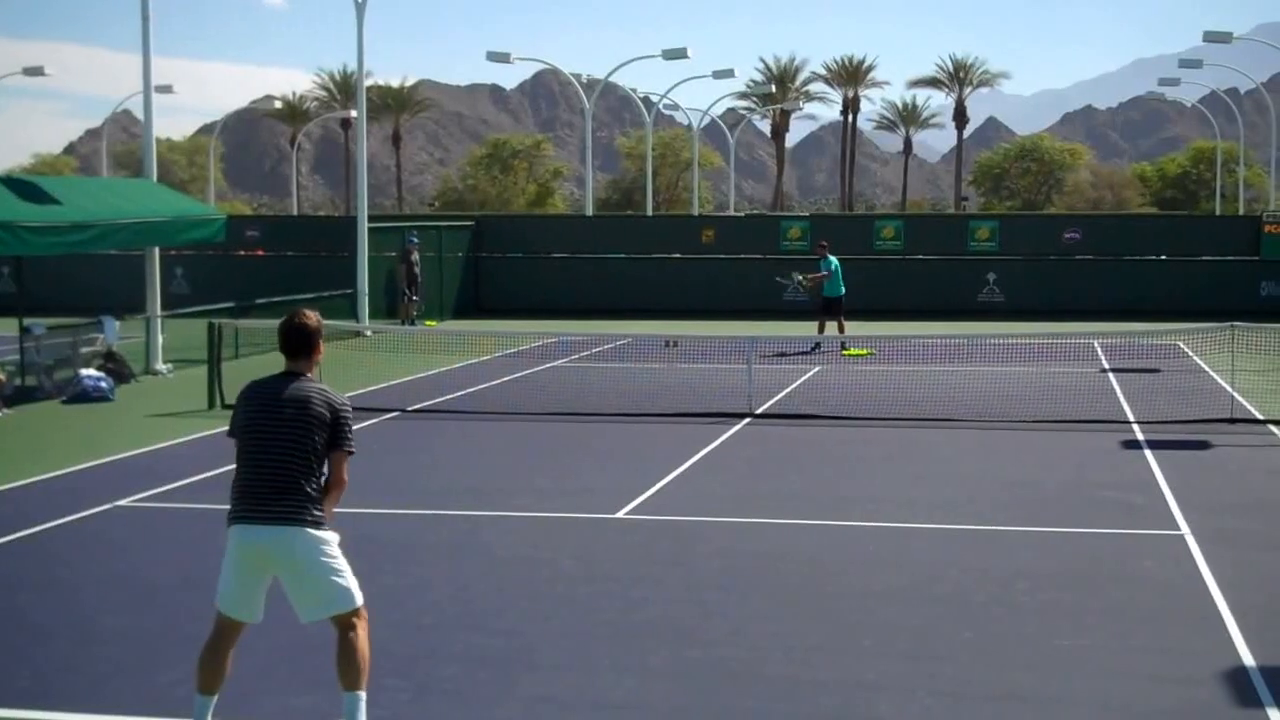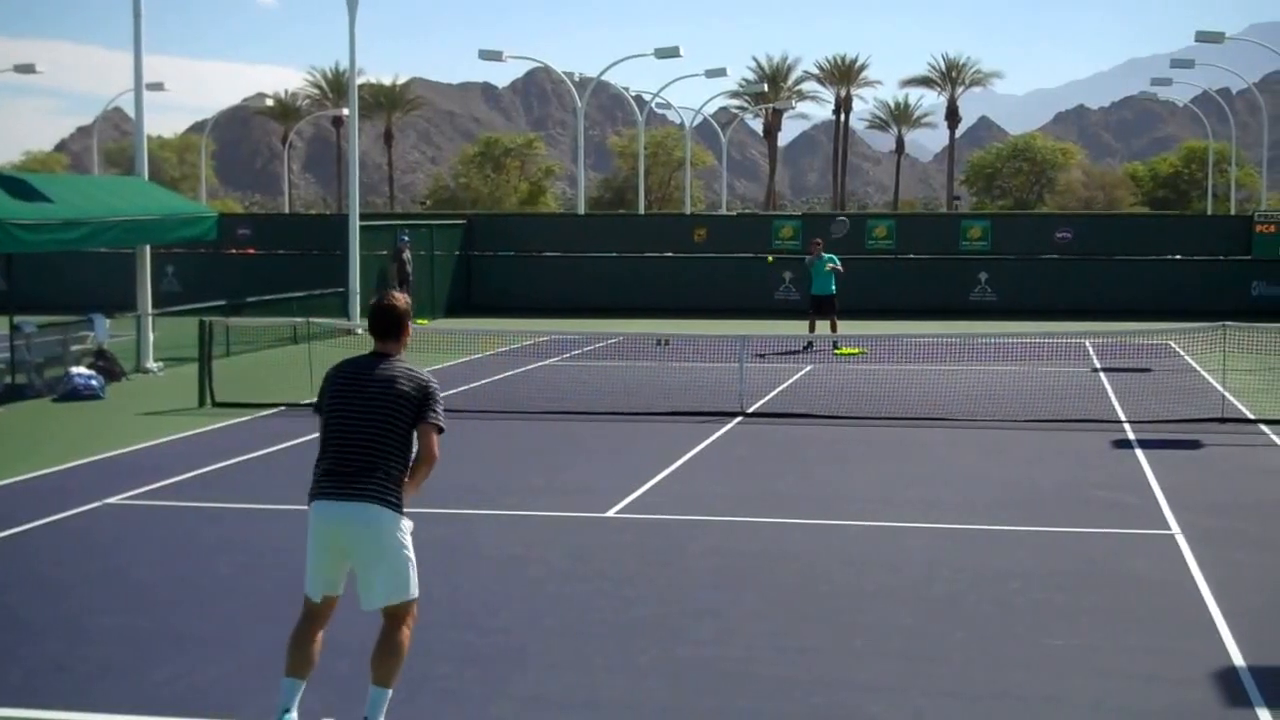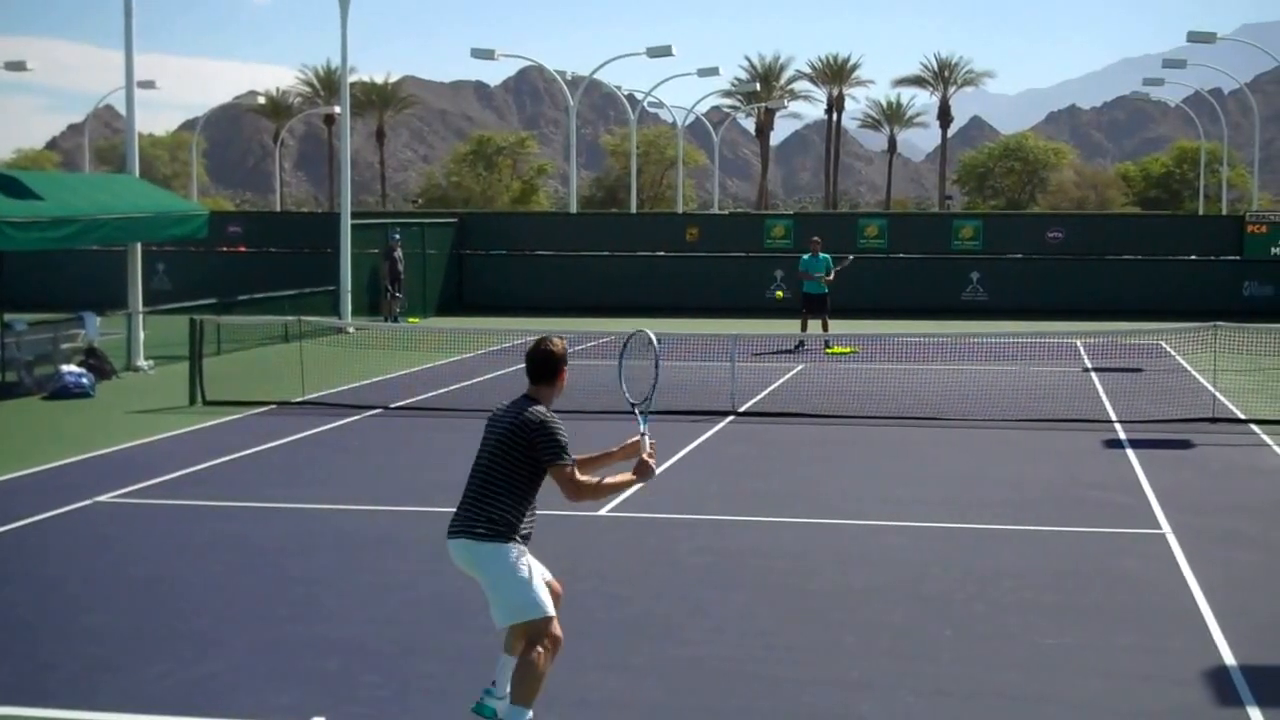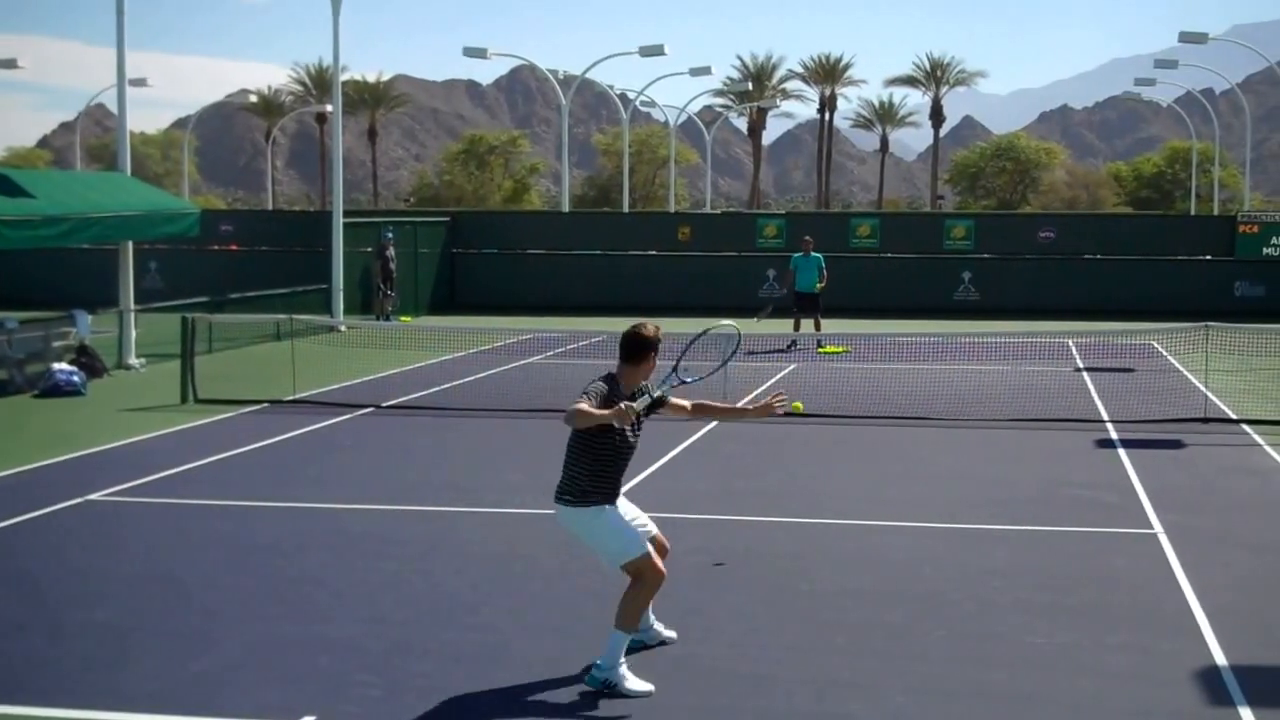
dt=0.5s
person 1, frame 1
left shoulder: (249, 394)
right shoulder: (334, 404)
right elbow: (338, 481)
left hip: (245, 528)
right hip: (301, 531)
left knee: (226, 627)
right knee: (353, 620)
person 1, frame 2
left shoulder: (337, 375)
right shoulder: (422, 383)
right elbow: (429, 453)
left hip: (325, 506)
right hip: (379, 513)
left knee: (314, 614)
right knee: (399, 617)
person 1, frame 3
left shoulder: (510, 412)
right shoulder: (540, 423)
left elbow: (564, 468)
right elbow: (575, 490)
left wrist: (619, 454)
right wrist: (634, 477)
left hip: (471, 538)
right hip: (489, 543)
left knee: (549, 595)
right knee: (547, 638)
person 1, frame 4
left shoulder: (640, 393)
right shoulder: (600, 392)
left elbow: (691, 409)
right elbow: (572, 416)
left wrist: (750, 411)
right wrist: (609, 416)
left hip: (603, 501)
right hip: (584, 506)
left knee: (658, 550)
right knee: (650, 572)
left ankle: (642, 627)
right ankle: (609, 668)
